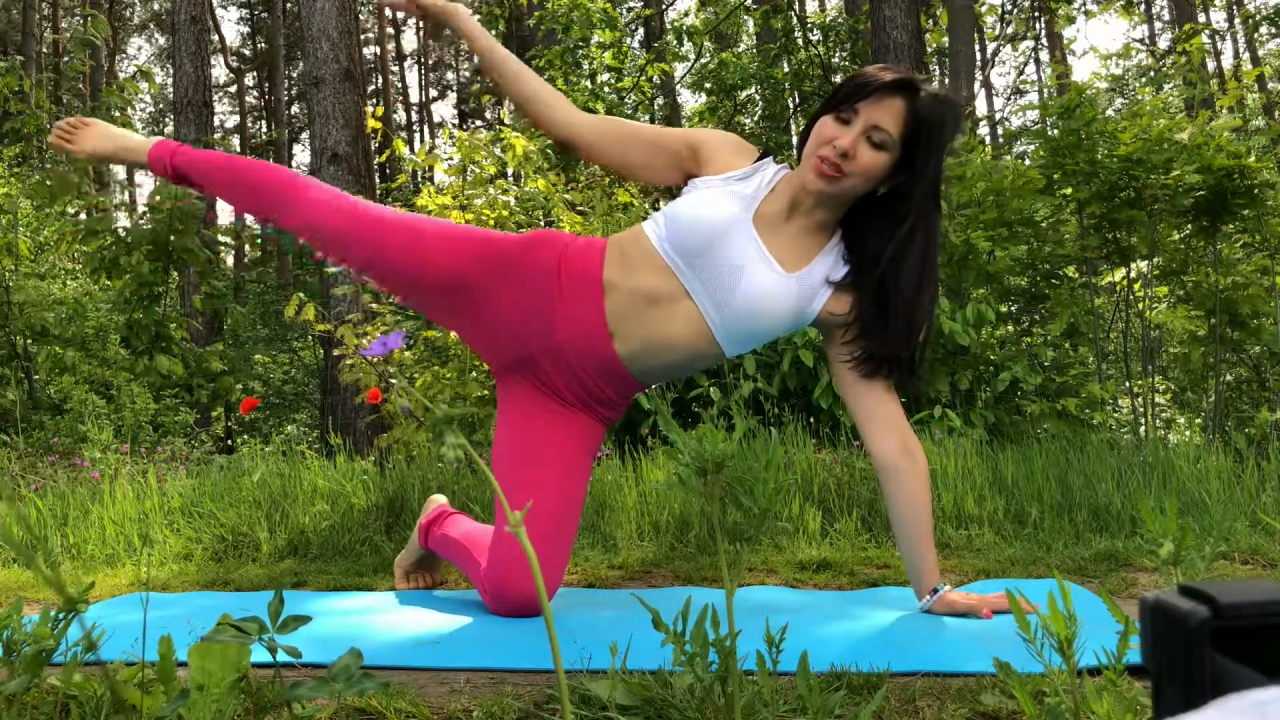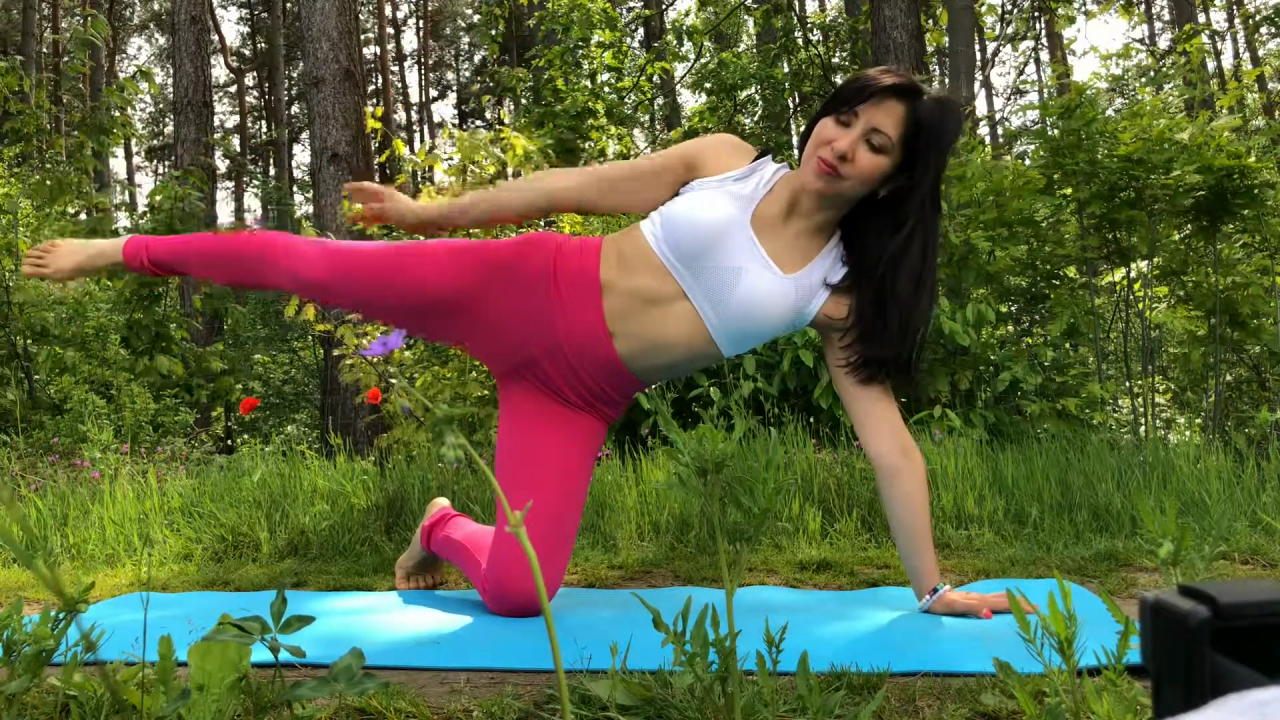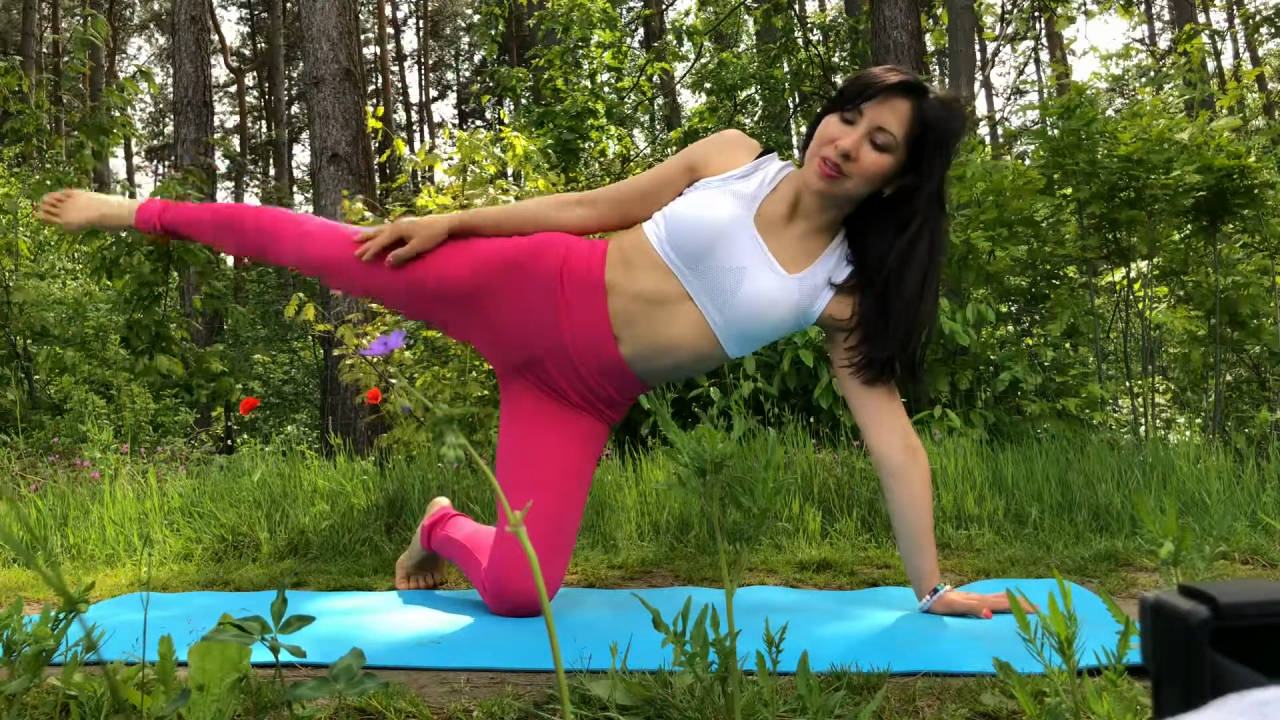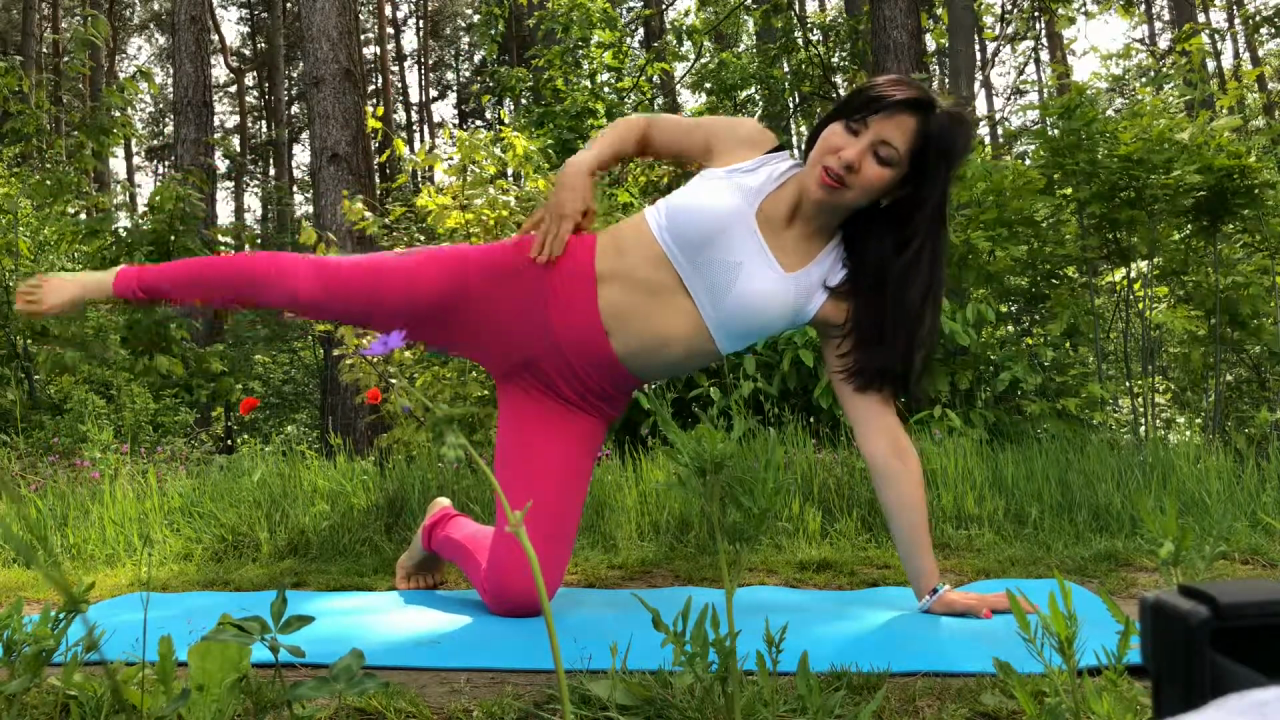
dt=0.5s
person 1, frame 1
left shoulder: (845, 292)
right shoulder: (726, 158)
left elbow: (890, 434)
right elbow: (572, 124)
left wrist: (933, 584)
left hip: (577, 395)
right hip: (530, 288)
left knee: (519, 592)
right knee: (333, 217)
left ankle: (444, 528)
right ankle: (151, 152)
person 1, frame 2
left shoulder: (842, 295)
right shoulder: (726, 159)
left elbow: (889, 438)
right elbow: (575, 185)
left wrist: (932, 586)
right wrist: (428, 211)
left hip: (579, 397)
right hip: (526, 292)
left knee: (518, 593)
right knee: (313, 264)
left ankle: (448, 532)
right ankle: (121, 251)
person 1, frame 3
left shoulder: (847, 296)
right shoulder: (732, 157)
left elbow: (894, 438)
right elbow: (596, 207)
left wrist: (933, 586)
right wrist: (447, 219)
left hip: (580, 398)
right hip: (532, 294)
left knee: (519, 593)
right knee: (319, 246)
left ankle: (445, 531)
right ankle: (136, 210)
person 1, frame 4
left shoulder: (840, 296)
right shoulder: (747, 145)
left elbow: (883, 435)
right elbow: (638, 127)
left wrist: (931, 584)
right wrist: (579, 168)
left hip: (577, 395)
right hip: (525, 294)
left knee: (519, 593)
right knee: (313, 283)
left ankle: (448, 531)
right ankle: (113, 283)
